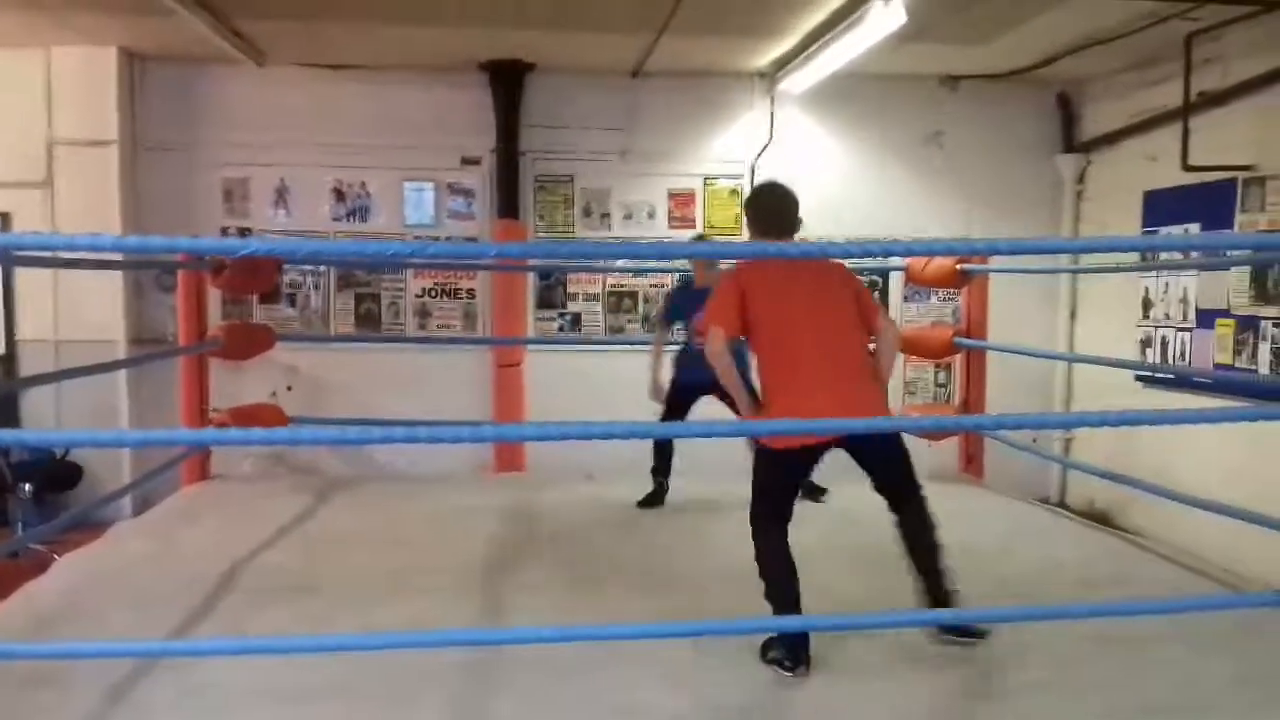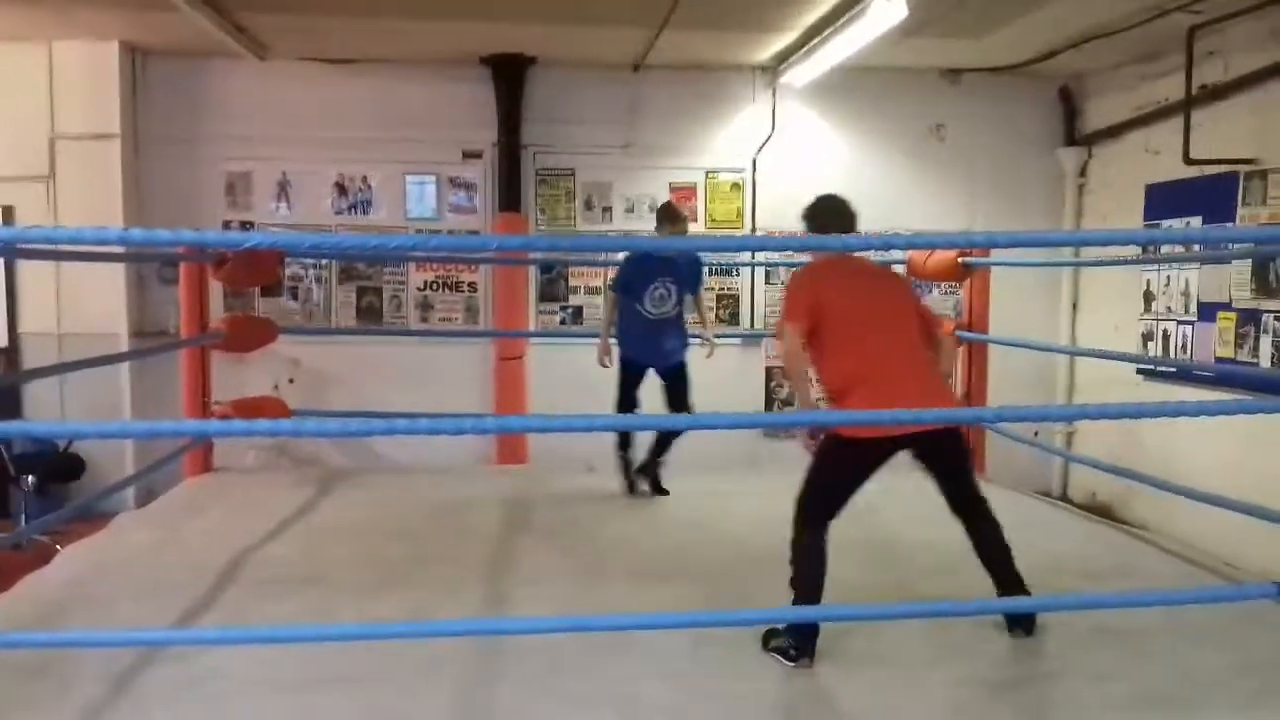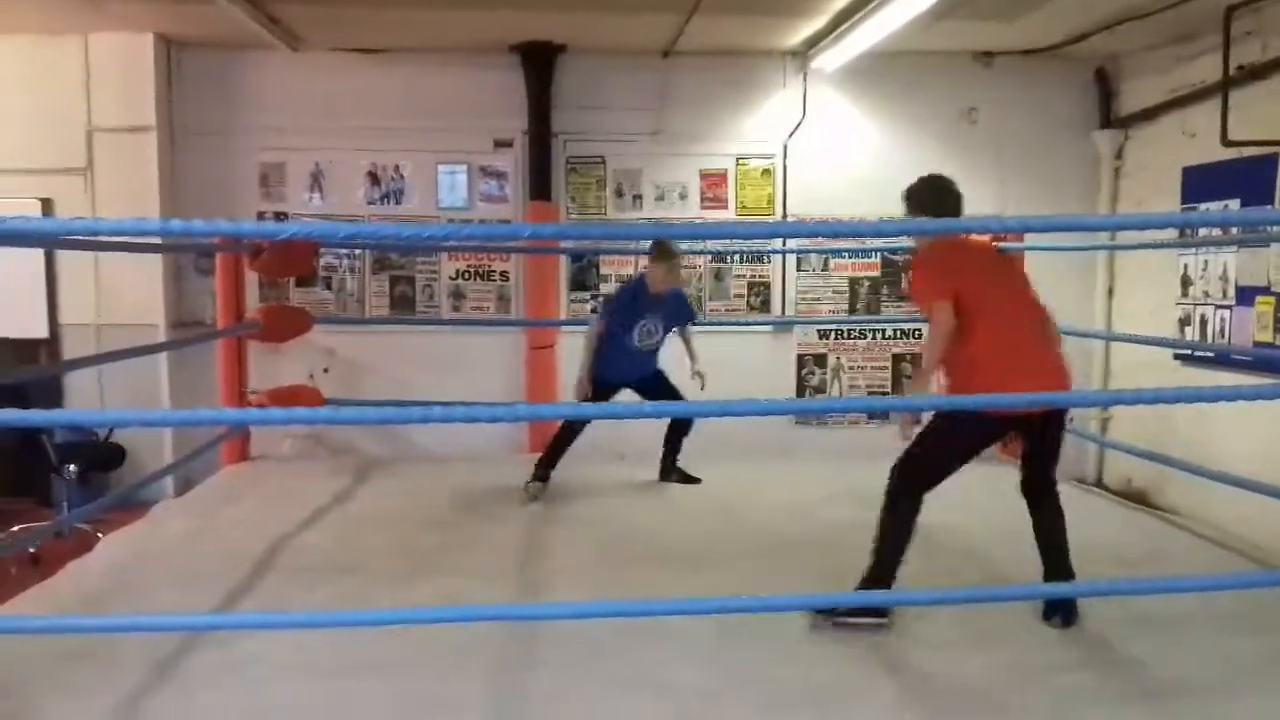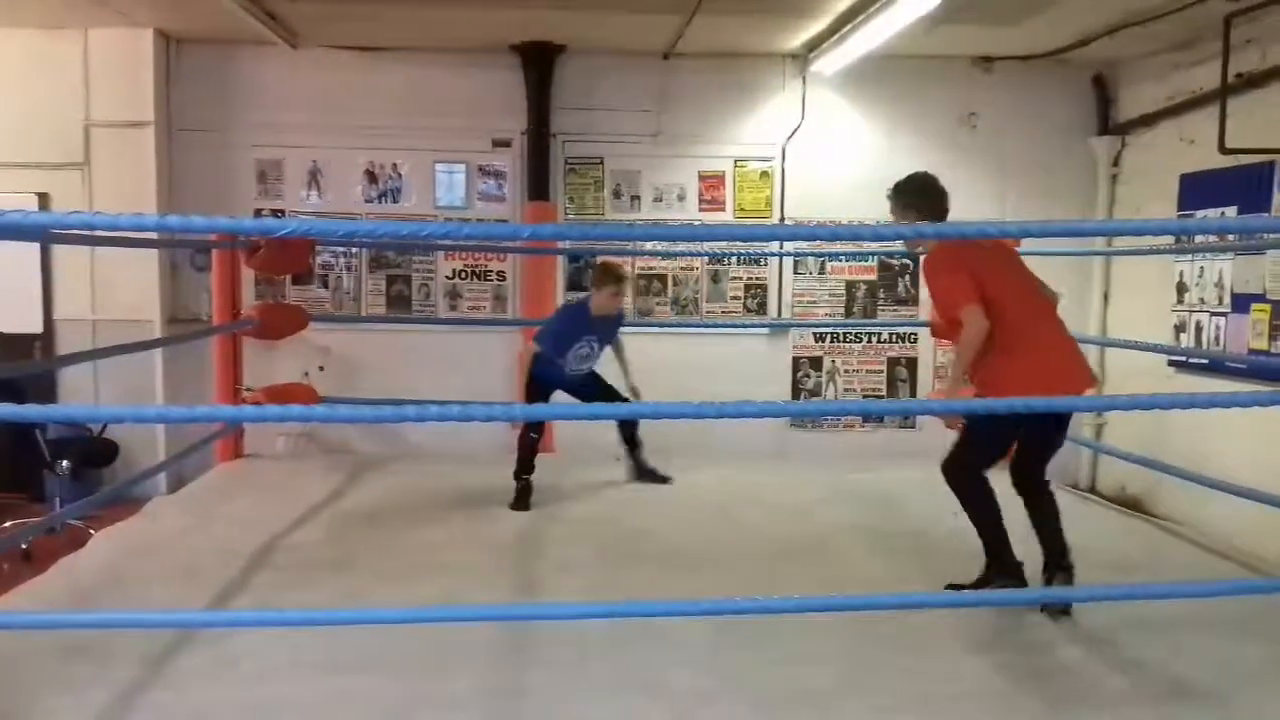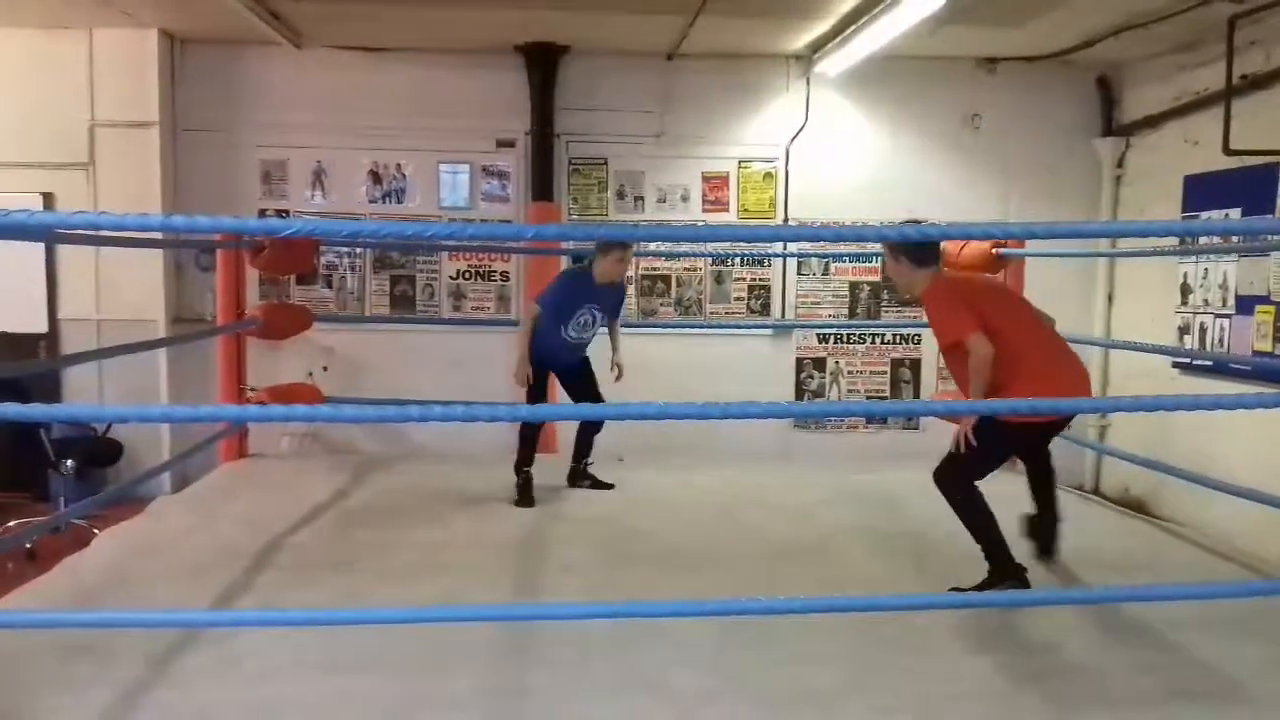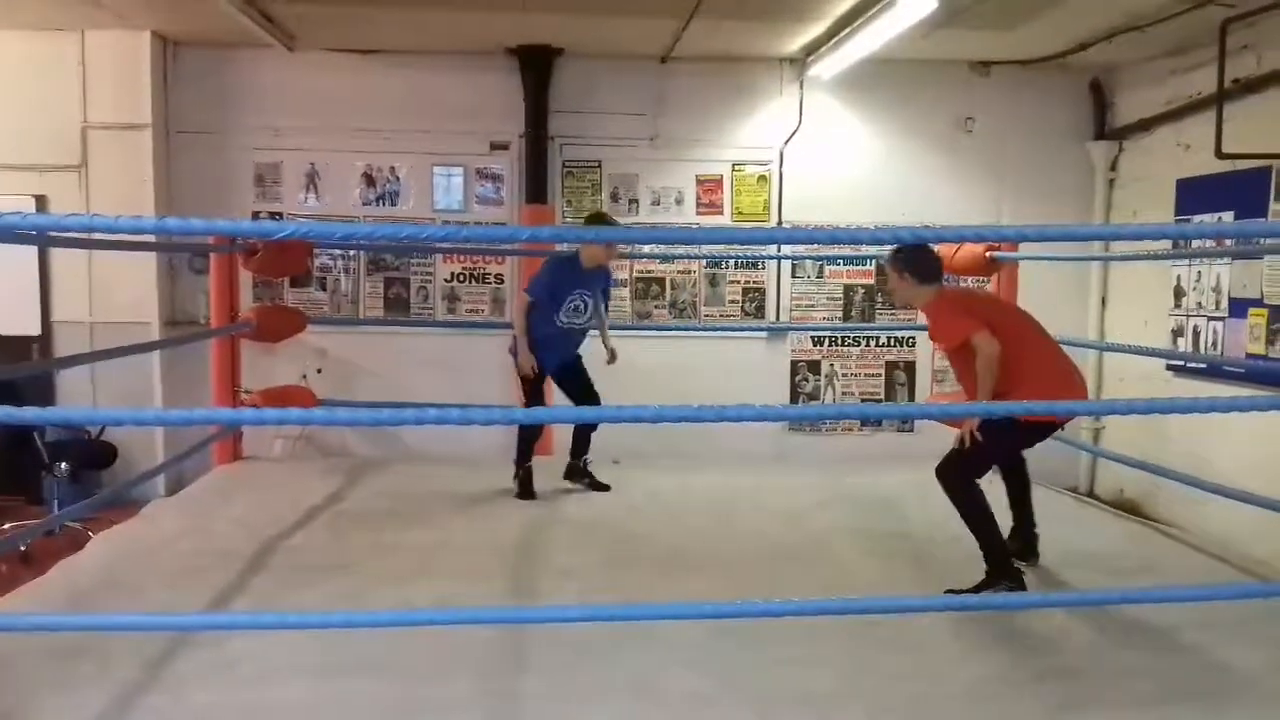
dt=0.3s
person 1, frame 1
left shoulder: (740, 278)
right shoulder: (836, 272)
left elbow: (715, 346)
right elbow: (889, 335)
left wrist: (749, 411)
left hip: (791, 422)
right hip: (862, 413)
left knee: (768, 525)
right knee: (909, 504)
left ankle: (791, 645)
right ankle: (944, 611)
person 1, frame 2
left shoulder: (808, 279)
right shoulder: (894, 280)
left elbow: (791, 347)
right elbow: (944, 345)
left wrist: (812, 415)
left hip: (863, 420)
right hip: (933, 412)
left knee: (811, 518)
right knee: (971, 506)
left ankle: (799, 636)
right ankle: (1018, 607)
person 1, frame 3
left shoulder: (930, 259)
right shoulder: (1001, 258)
left elbow: (943, 323)
right elbow: (1048, 329)
left wrist: (916, 394)
left hip: (986, 394)
right hip: (1050, 390)
left knee: (907, 481)
right knee: (1039, 488)
left ankle: (873, 595)
right ankle: (1061, 598)
person 1, frame 4
left shoulder: (939, 261)
right shoulder: (992, 247)
left elbow: (976, 325)
right elbow: (1048, 299)
left wrist: (953, 386)
left hip: (1015, 389)
right hip: (1067, 378)
left knee: (961, 469)
right knee: (1029, 476)
left ankle: (1004, 571)
right ankle: (1057, 570)
person 1, frame 5
left shoulder: (939, 297)
right shoulder: (971, 285)
left elbow: (982, 350)
right elbow: (1042, 322)
left wrist: (973, 410)
left hip: (1032, 400)
right hip: (1071, 388)
left knee: (952, 476)
right knee: (1029, 443)
left ankle: (1007, 574)
right ankle: (1045, 533)
person 1, frame 6
left shoulder: (942, 308)
right shoulder: (964, 298)
left elbow: (989, 349)
left hip: (1036, 402)
right hip: (1066, 391)
left knee: (954, 473)
right knee: (1002, 445)
left ankle: (1003, 575)
right ankle: (1023, 540)
person 2, frame 1
right shoulder: (680, 295)
right elbow: (661, 333)
right wrist: (655, 376)
right hip: (690, 373)
right knee: (667, 426)
left ankle: (799, 481)
right ankle: (660, 485)
person 2, frame 2
left shoulder: (691, 261)
right shoulder: (637, 261)
left elbow: (696, 295)
right elbow: (613, 297)
left wrist: (706, 328)
right wrist: (604, 340)
left hip: (672, 350)
right hip: (634, 348)
left knee: (680, 411)
right knee: (626, 406)
left ankle: (650, 466)
right ankle: (627, 464)
person 2, frame 3
left shoulder: (677, 298)
right shoulder: (627, 294)
left elbow: (683, 328)
right elbow: (596, 329)
left wrist: (694, 362)
right wrist: (585, 375)
left hip: (645, 370)
right hip: (608, 370)
left knee: (683, 414)
right knee: (581, 418)
left ankle: (669, 467)
right ankle: (543, 472)
person 2, frame 4
left shoulder: (615, 316)
right shoulder: (567, 315)
left elbow: (615, 342)
right elbow: (533, 350)
left wrist: (628, 378)
right wrist: (522, 397)
left hip: (580, 377)
right hip: (543, 374)
right knee: (534, 423)
left ankle: (639, 465)
right ankle: (523, 482)
person 2, frame 5
left shoulder: (617, 288)
right shoulder: (570, 280)
left elbow: (612, 320)
right elbow: (531, 314)
left wrist: (615, 353)
right wrist: (522, 360)
left hip: (574, 357)
right hip: (541, 353)
left ankle: (579, 470)
right ankle: (523, 477)
person 2, frame 6
left shoulder: (603, 273)
right shoulder: (557, 267)
right elbow: (522, 304)
left wrist: (606, 340)
right wrist: (522, 350)
left hip: (566, 354)
right hip: (535, 352)
left knee: (591, 403)
right knee: (535, 411)
left ankle: (577, 467)
right ankle: (523, 473)
